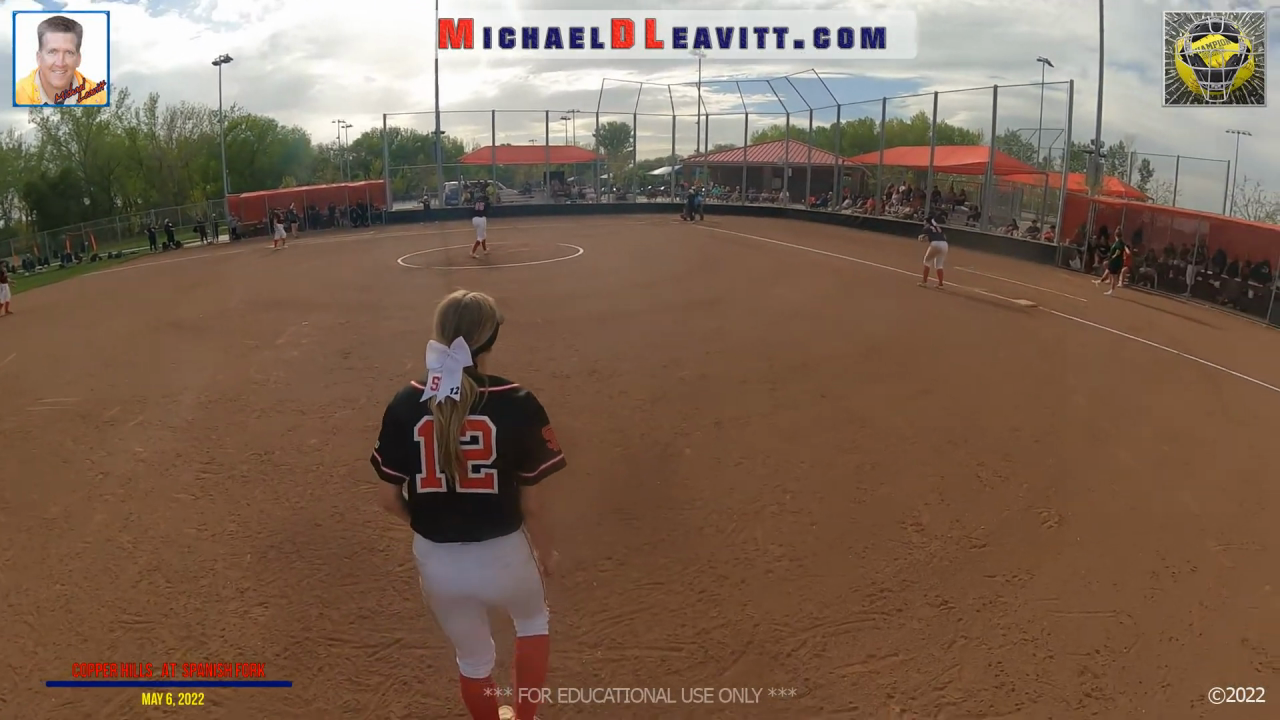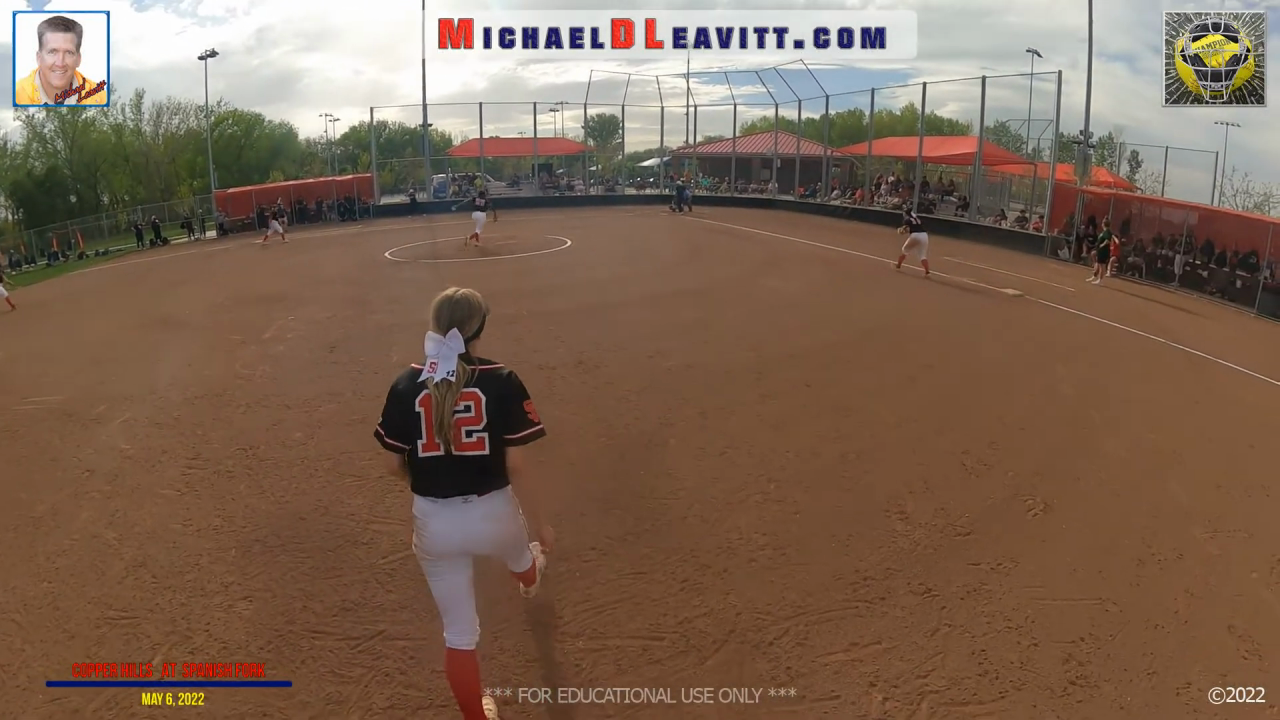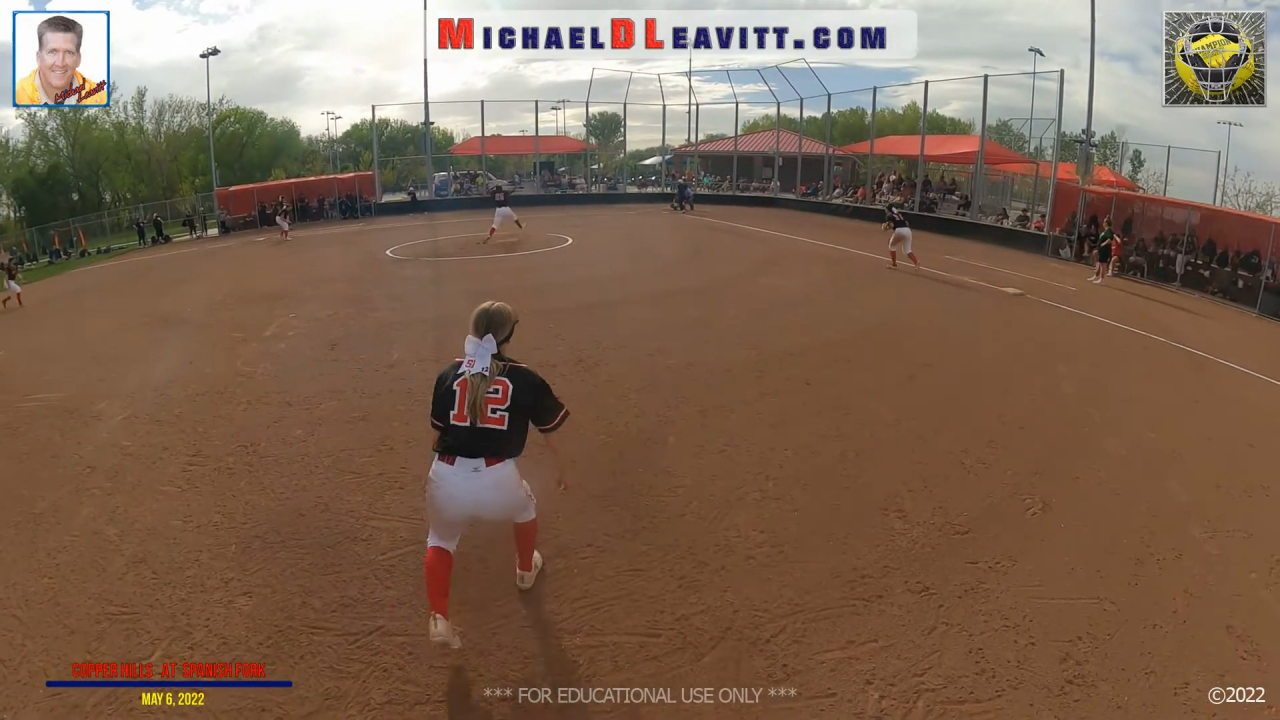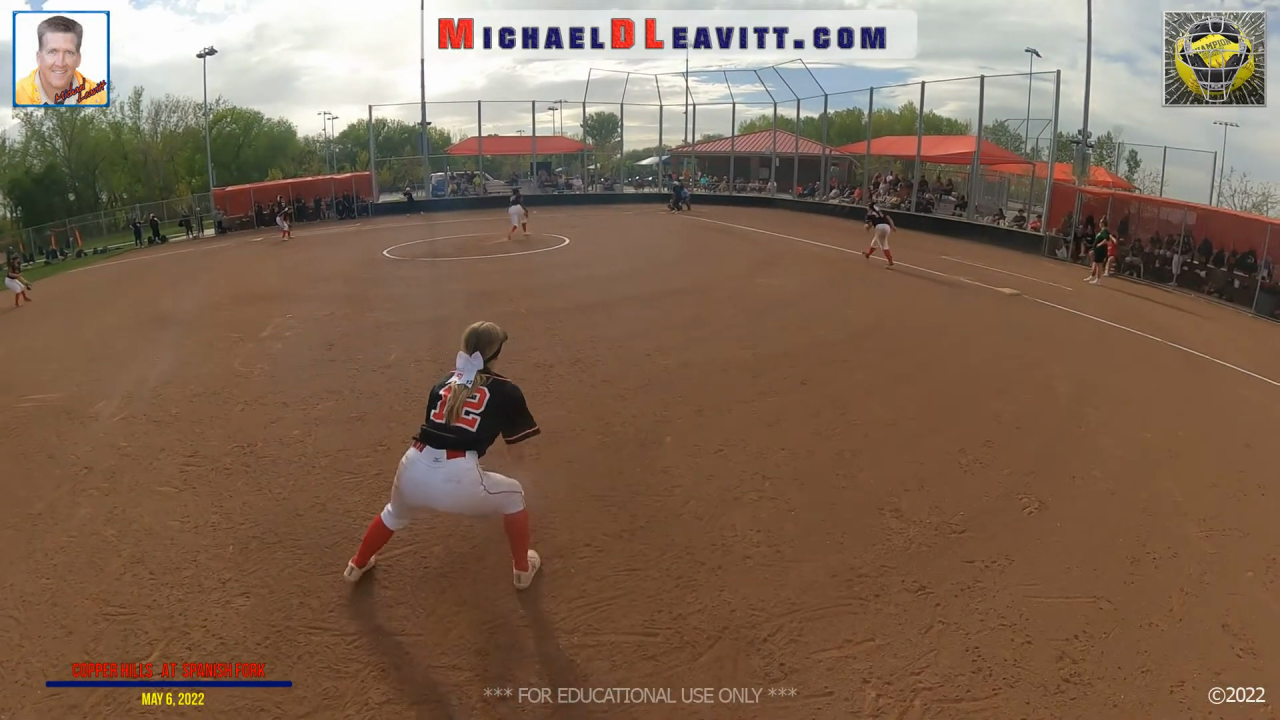
dt=0.3s
person 1, frame 1
left shoulder: (404, 405)
right shoulder: (516, 404)
left elbow: (389, 499)
right elbow: (531, 502)
right wrist: (545, 551)
left hip: (437, 562)
right hip: (503, 553)
left knee: (472, 658)
right knee: (532, 616)
person 1, frame 2
left shoulder: (406, 386)
right shoulder: (502, 382)
left elbow: (396, 463)
right elbow: (516, 464)
right wrist: (537, 522)
left hip: (432, 520)
right hip: (492, 512)
left knee: (459, 630)
right knee: (519, 550)
right ankle: (528, 581)
person 1, frame 3
left shoulder: (449, 374)
right shoulder: (528, 379)
right elbow: (552, 434)
right wrist: (560, 472)
left hip: (446, 478)
right hip: (497, 481)
left knee: (440, 541)
right knee: (525, 505)
left ankle: (439, 618)
right ankle: (525, 572)
person 1, frame 4
left shoulder: (442, 385)
right shoulder: (507, 391)
left hip: (413, 471)
right hip: (459, 479)
left knee: (395, 513)
right knee: (514, 495)
left ankle: (356, 566)
right ankle: (522, 569)
